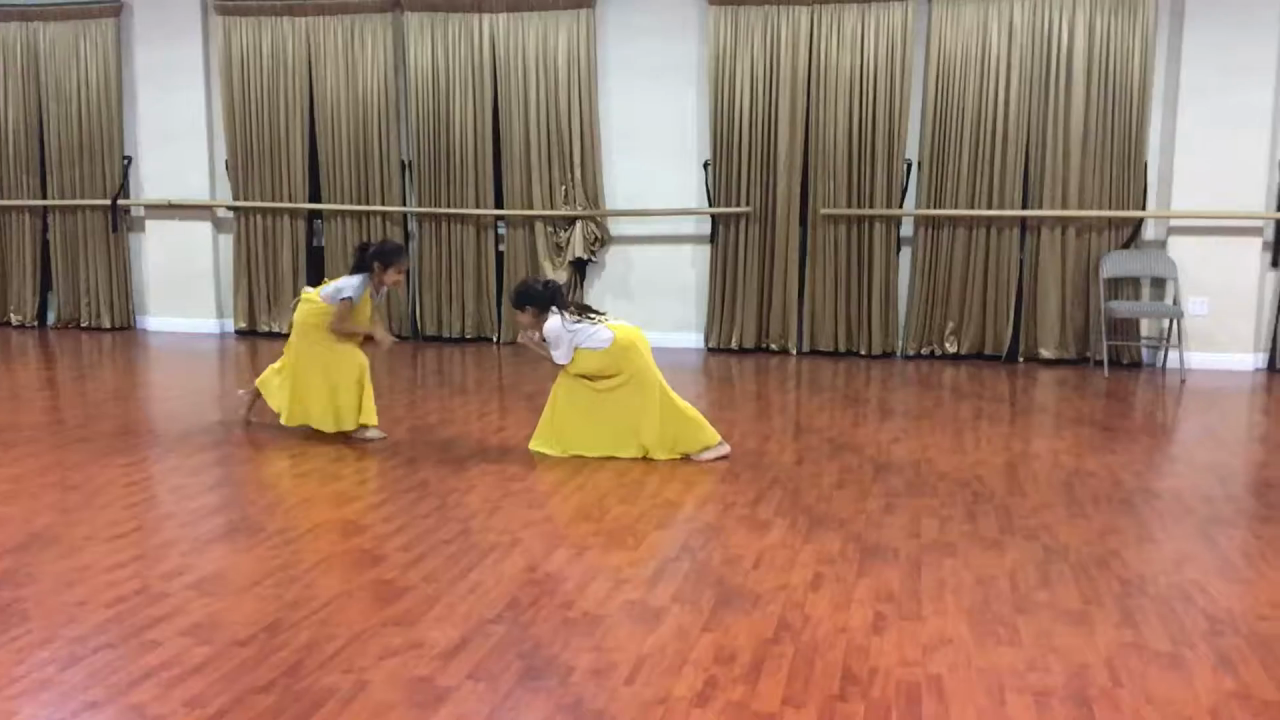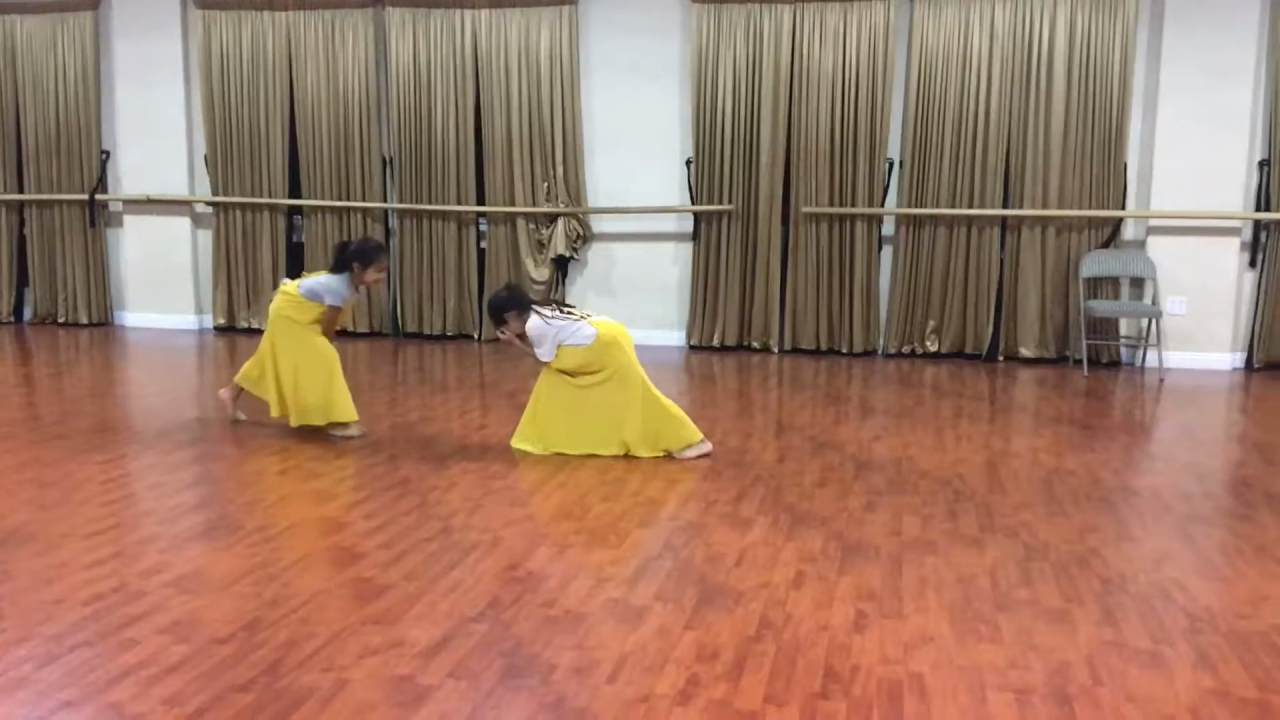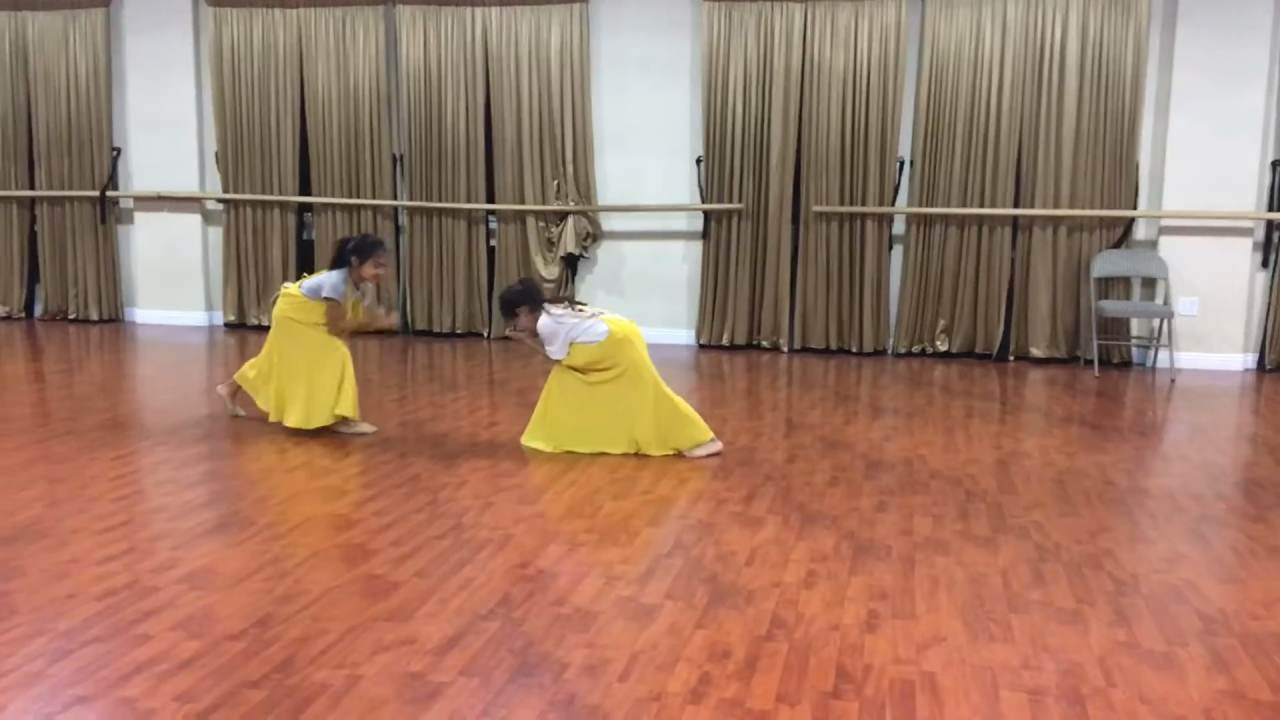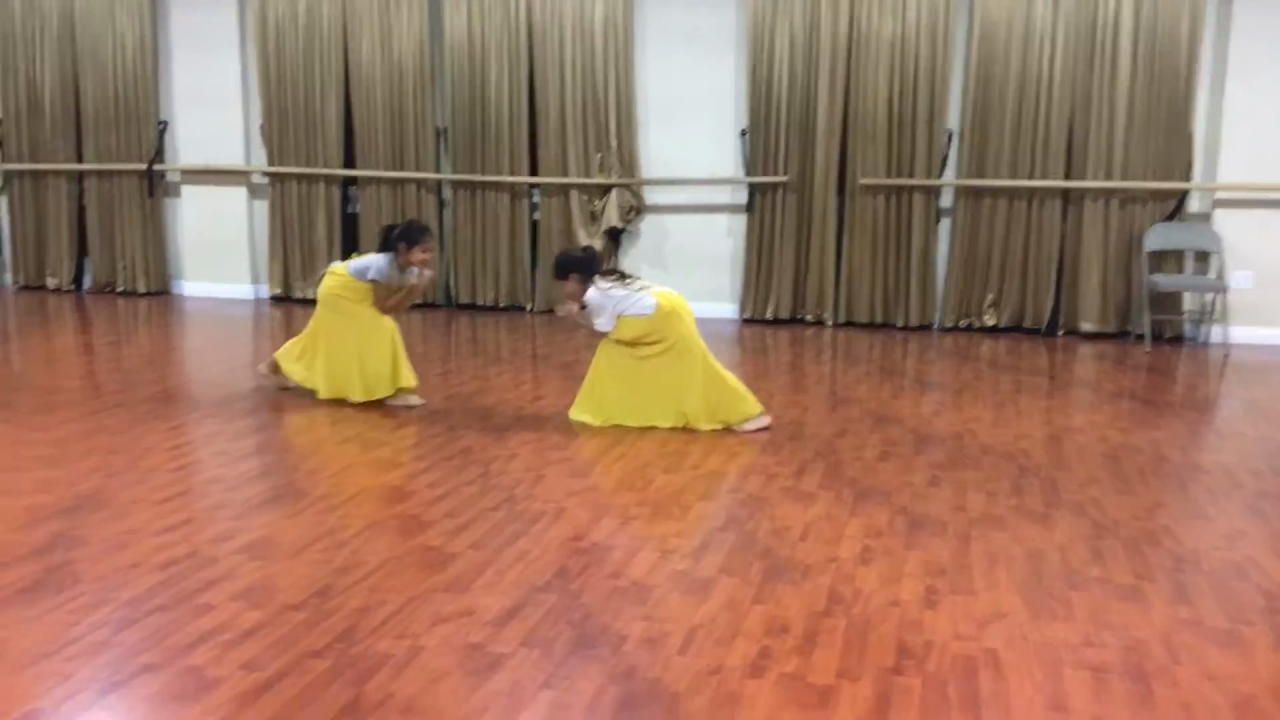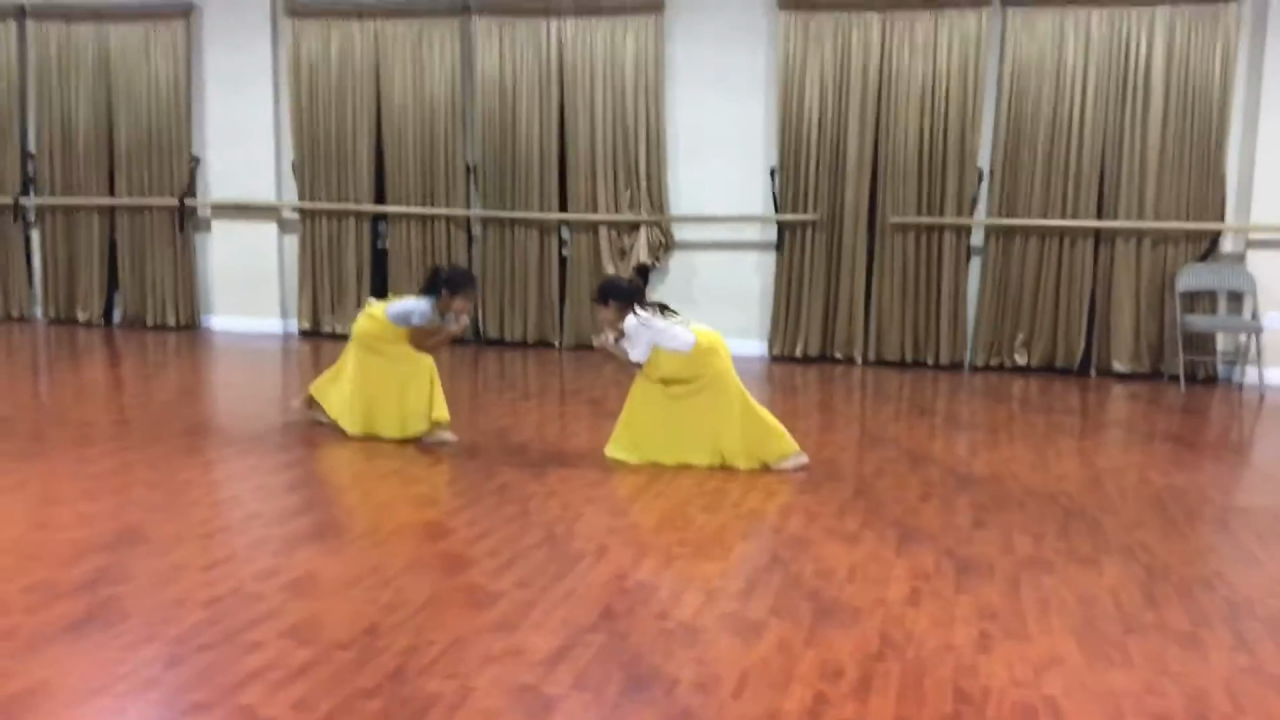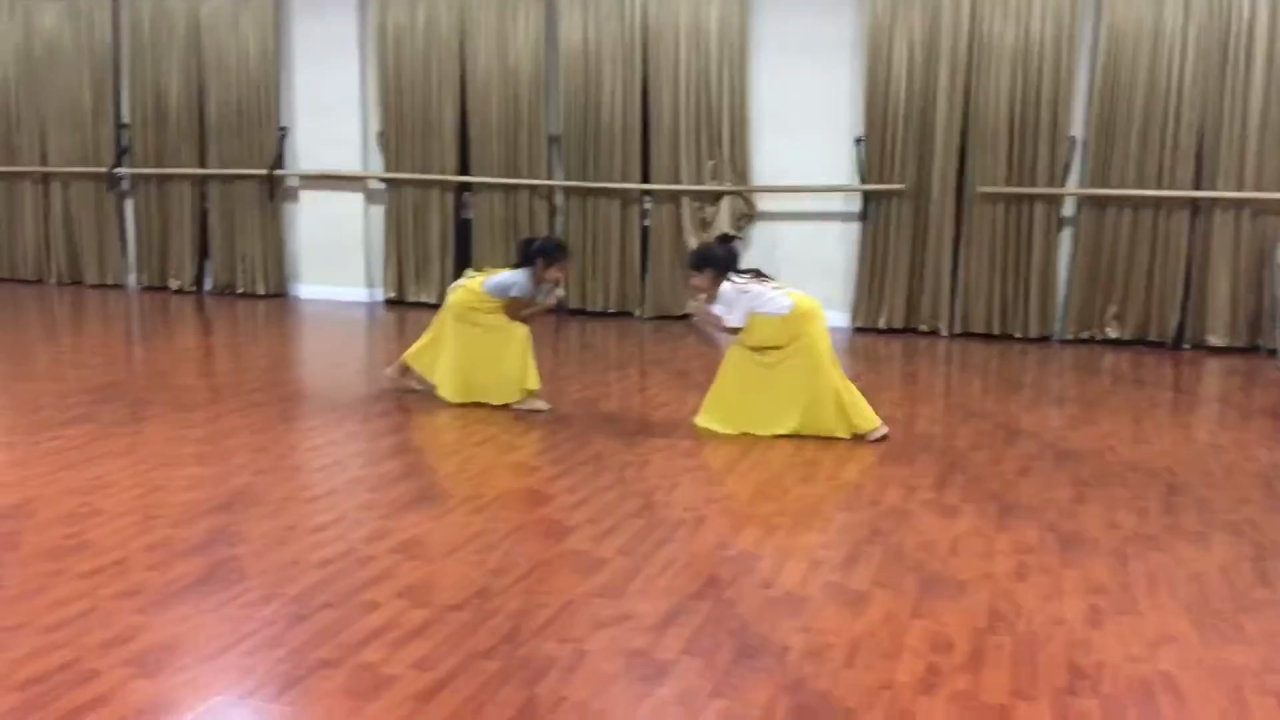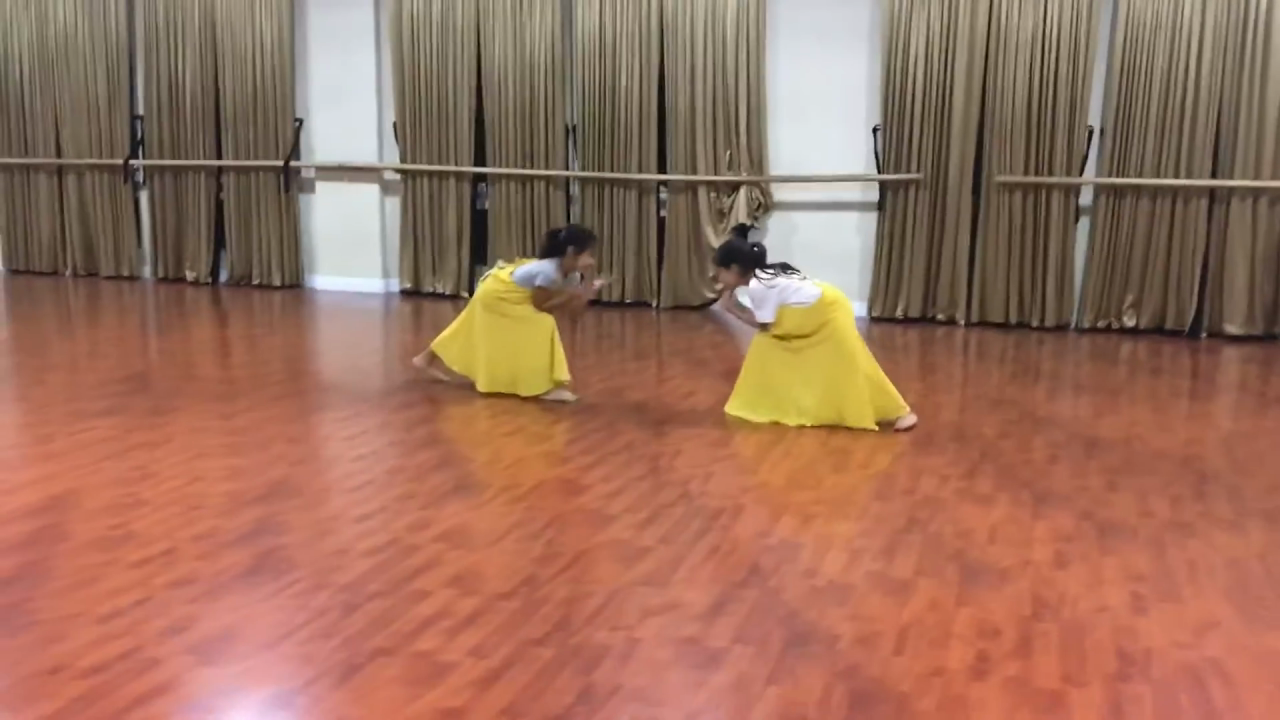
dt=0.3s
person 1, frame 1
left shoulder: (552, 326)
right shoulder: (559, 314)
left elbow: (563, 361)
right elbow: (567, 350)
left wrist: (533, 345)
right wrist: (538, 342)
left hip: (624, 349)
right hip: (617, 348)
left knee: (654, 398)
right knee: (570, 383)
left ankle: (709, 443)
right ankle: (573, 437)
person 1, frame 2
left shoulder: (534, 325)
right shoulder: (540, 313)
left elbow: (547, 359)
right elbow: (550, 350)
left wrist: (516, 343)
right wrist: (520, 341)
left hip: (606, 345)
right hip: (600, 342)
left knee: (637, 396)
right knee: (553, 380)
left ankle: (691, 442)
right ankle: (553, 437)
person 1, frame 3
left shoulder: (545, 323)
right shoulder: (551, 311)
left elbow: (558, 356)
right elbow: (561, 346)
left wrist: (527, 339)
right wrist: (531, 337)
left hip: (618, 342)
right hip: (611, 339)
left knee: (649, 395)
right knee: (564, 377)
left ankle: (702, 440)
right ankle: (566, 433)
person 1, frame 4
left shoulder: (594, 295)
right shoulder: (602, 283)
left elbow: (604, 329)
right elbow: (609, 319)
left wrist: (575, 315)
right wrist: (579, 310)
left hip: (666, 317)
right hip: (660, 313)
left knee: (697, 368)
right knee: (613, 351)
left ankle: (749, 414)
right ankle: (610, 407)
person 1, frame 5
left shoulder: (633, 322)
right shoulder: (641, 315)
left elbow: (639, 362)
left wrist: (610, 346)
right wrist: (617, 339)
left hip: (704, 356)
right hip: (695, 357)
left knee: (734, 405)
right knee: (647, 386)
left ankle: (785, 453)
person 1, frame 6
left shoulder: (729, 289)
right shoulder: (734, 282)
left elbow: (733, 328)
right elbow: (739, 323)
left wrist: (702, 313)
right wrist: (706, 309)
left hip: (800, 320)
right hip: (784, 325)
left knee: (821, 374)
right knee: (742, 356)
left ankle: (868, 425)
person 1, frame 7
left shoulder: (757, 286)
right shoulder: (761, 276)
left elbow: (764, 324)
right elbow: (765, 317)
left wrist: (733, 307)
right wrist: (734, 304)
left hip: (828, 311)
right hip: (812, 314)
left knee: (851, 363)
right knee: (766, 345)
left ankle: (899, 413)
person 2, frame 1
left shoulder: (379, 287)
right shoulder: (358, 287)
left elbow: (371, 315)
right elbow: (336, 325)
left wrist: (378, 331)
right wrist: (371, 330)
left hip: (316, 321)
right hip: (313, 321)
left knee: (295, 366)
right knee: (353, 364)
left ankle: (252, 396)
right ankle: (356, 425)
person 2, frame 2
left shoulder: (352, 281)
right shoulder: (340, 288)
right elbow: (327, 329)
right wrist: (328, 343)
left hip: (295, 313)
right hip: (289, 314)
left knee: (275, 360)
right knee: (323, 360)
left ankle: (232, 392)
right ankle: (333, 421)
person 2, frame 3
left shoulder: (363, 285)
right shoulder: (336, 282)
left elbow: (356, 320)
right elbow: (337, 327)
left wrist: (380, 321)
right wrist: (370, 320)
left hip: (305, 317)
right hip: (293, 314)
left knee: (275, 361)
right knee: (335, 356)
left ankle: (230, 388)
right ankle: (341, 419)
person 2, frame 4
left shoulder: (410, 269)
right shoulder: (382, 265)
left elbow: (398, 306)
right elbow: (384, 307)
left wrist: (420, 286)
right wrist: (410, 288)
left hip: (352, 296)
right hip: (338, 293)
left knee: (324, 337)
right knee: (382, 330)
left ankle: (273, 366)
right ankle: (392, 391)
person 2, frame 5
left shoulder: (445, 312)
right shoulder: (424, 310)
left elbow: (430, 342)
right elbow: (420, 346)
left wrist: (455, 330)
right wrist: (449, 333)
left hip: (373, 331)
right hip: (373, 331)
left knee: (350, 374)
right knee: (421, 366)
left ankle: (312, 401)
right ankle: (427, 427)
person 2, frame 6
left shoulder: (540, 282)
right shoulder: (522, 282)
left elbow: (522, 311)
right elbow: (515, 316)
left wrist: (549, 302)
right wrist: (545, 305)
left hip: (467, 301)
right hip: (467, 303)
left knee: (445, 342)
right knee: (516, 335)
left ankle: (400, 369)
right ankle: (519, 396)
person 2, frame 7
left shoulder: (570, 274)
right shoulder: (547, 272)
left elbow: (574, 306)
right elbow: (540, 307)
left wrist: (591, 291)
right wrist: (567, 295)
left hip: (497, 295)
right hip: (496, 295)
left knee: (467, 332)
right knee: (543, 325)
left ankle: (427, 359)
right ankle: (546, 386)
